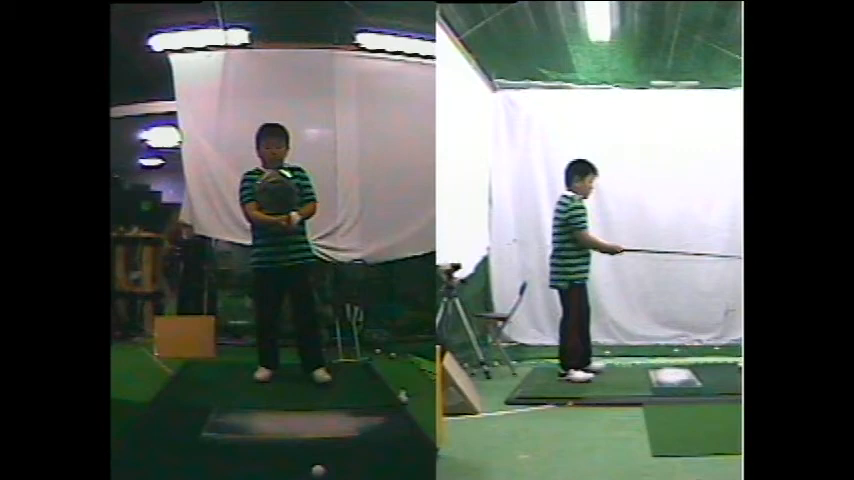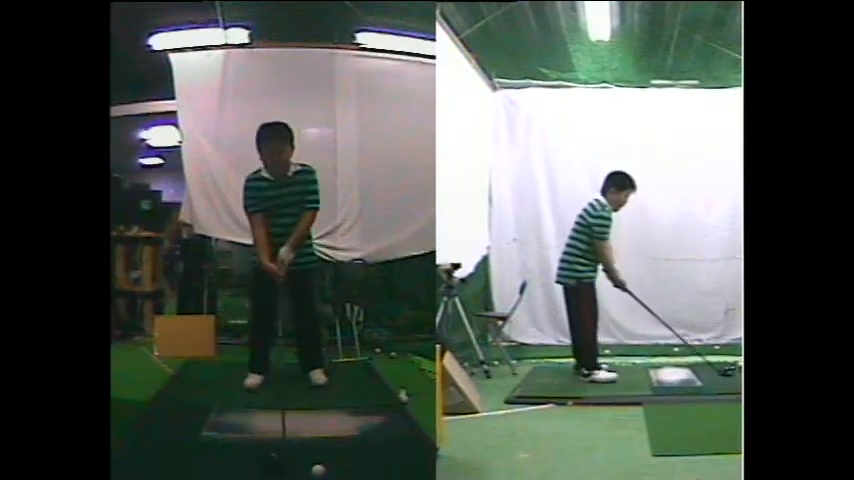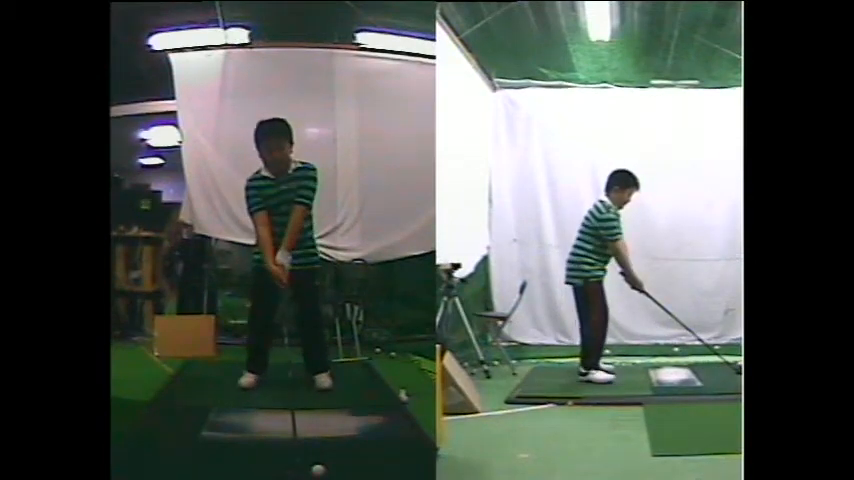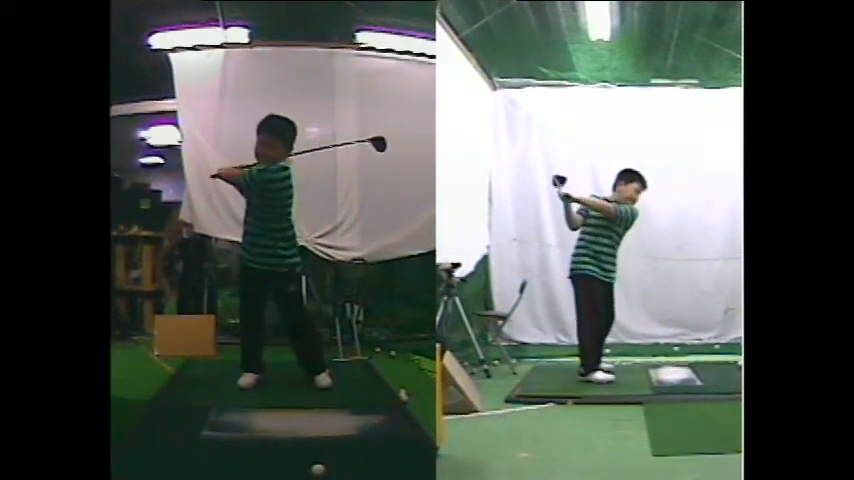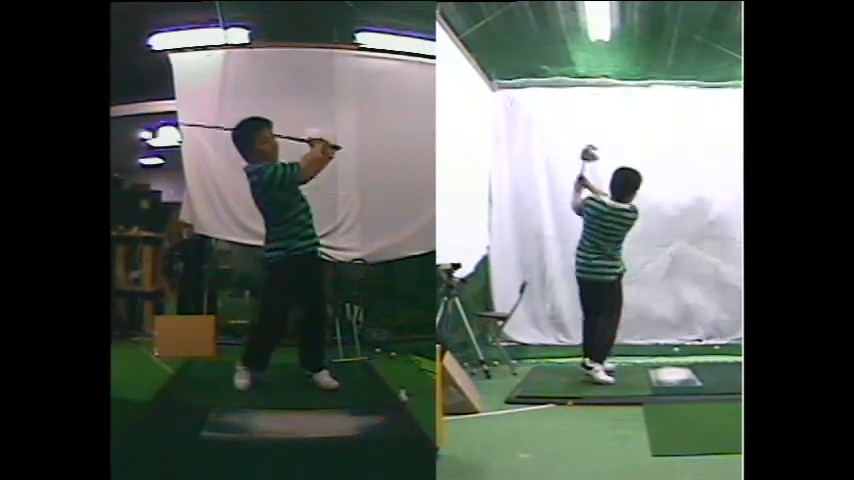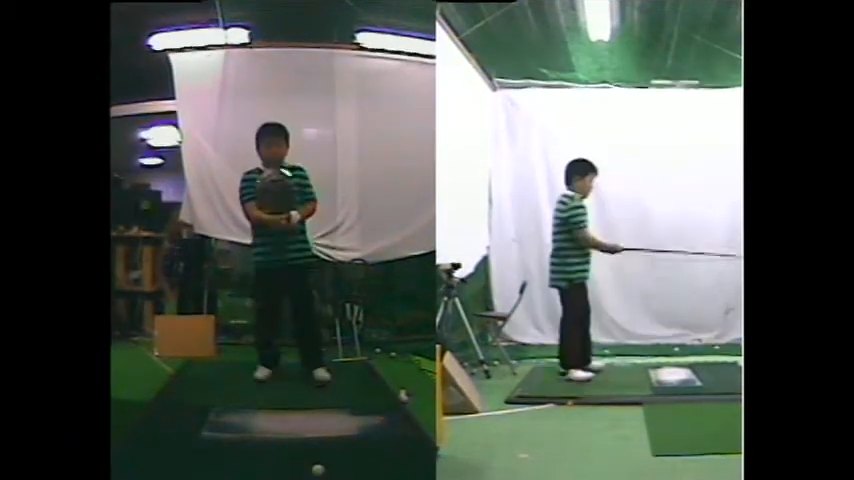
dt=0.7s
person 1, frame 1
left shoulder: (298, 174)
right shoulder: (250, 178)
left elbow: (311, 205)
right elbow: (250, 212)
left wrist: (295, 216)
right wrist: (275, 220)
left hip: (299, 254)
right hip: (264, 256)
left knee: (305, 309)
right knee: (266, 312)
left ankle: (315, 364)
right ankle: (267, 363)
person 1, frame 2
left shoulder: (307, 175)
right shoulder: (253, 182)
left elbow: (309, 215)
right elbow: (257, 224)
left wrist: (288, 250)
right wrist: (266, 260)
left hip: (301, 256)
right hip: (265, 259)
left knee: (306, 312)
right knee: (261, 314)
left ankle: (313, 365)
right ankle: (257, 369)
person 1, frame 3
left shoulder: (307, 172)
right shoulder: (255, 183)
left elbow: (299, 215)
right elbow: (262, 224)
left wrist: (285, 254)
right wrist: (270, 261)
left hip: (303, 259)
right hip: (268, 259)
left knee: (310, 316)
right knee: (260, 315)
left ankle: (319, 369)
right ankle: (254, 368)
person 1, frame 4
left shoulder: (272, 175)
right shoulder: (266, 171)
left elbow: (238, 177)
left wrist: (224, 172)
right wrist: (233, 173)
left hip: (281, 262)
right hip: (252, 258)
left knee: (295, 317)
right knee: (250, 316)
left ankle: (318, 368)
right ankle: (252, 367)
person 1, frame 5
left shoulder: (272, 170)
right shoulder: (267, 175)
left elbow: (301, 170)
right elbow: (305, 171)
left wrist: (319, 153)
right wrist: (320, 149)
left hip: (305, 251)
right hip: (284, 257)
left knee: (314, 312)
right knee: (273, 315)
left ankle: (315, 366)
right ankle: (247, 365)
person 1, frame 6
left shoulder: (298, 173)
right shoulder: (250, 178)
left elbow: (311, 204)
right elbow: (252, 212)
left wrist: (295, 215)
right wrist: (275, 220)
left hip: (298, 253)
right hip: (267, 255)
left knee: (304, 309)
right knee: (267, 311)
left ankle: (315, 363)
right ankle: (267, 361)
person 2, frame 1
left shoulder: (566, 203)
right shoulder: (574, 205)
right elbow: (583, 238)
left wrist: (602, 247)
right wrist: (609, 247)
left hip: (572, 272)
right hip: (570, 273)
left knee: (581, 316)
right knee: (573, 318)
left ankle: (583, 360)
right ankle: (568, 368)
person 2, frame 2
left shoulder: (597, 207)
right shoulder: (602, 212)
left elbow: (605, 246)
right elbow: (601, 249)
left wrist: (613, 271)
right wrist: (614, 276)
left hip: (573, 271)
right hip: (579, 273)
left knee: (580, 319)
right knee: (587, 319)
left ankle: (583, 362)
right ankle: (589, 368)
person 2, frame 3
left shoulder: (610, 212)
right shoulder: (605, 214)
left elbow: (620, 243)
right elbow: (616, 249)
left wrist: (629, 271)
right wrist: (632, 276)
left hip: (587, 272)
right hip: (585, 272)
left knee: (594, 317)
right knee: (597, 317)
left ankle: (591, 361)
right ankle: (587, 368)
person 2, frame 4
left shoulder: (629, 212)
right shoulder: (592, 202)
left elbow: (607, 210)
right elbow: (574, 224)
left wrist: (575, 198)
right wrist: (568, 205)
left hip: (606, 272)
right hip: (584, 268)
left knee: (605, 317)
right knee: (590, 318)
left ankle: (593, 360)
right ankle: (588, 369)
person 2, frame 5
left shoulder: (593, 205)
right shoulder: (631, 213)
left elbow: (577, 206)
left wrist: (579, 185)
right wrist: (590, 186)
left hip: (585, 270)
right hip: (609, 273)
left knee: (591, 316)
right knee: (608, 317)
left ankle: (592, 358)
right ankle: (593, 362)
person 2, frame 6
left shoulder: (566, 202)
right shoulder: (574, 205)
right elbow: (584, 239)
left wrist: (604, 247)
right wrist: (608, 247)
left hip: (567, 270)
right hip: (572, 272)
left knee: (579, 314)
right knee: (575, 315)
left ankle: (582, 360)
right ankle: (570, 366)
